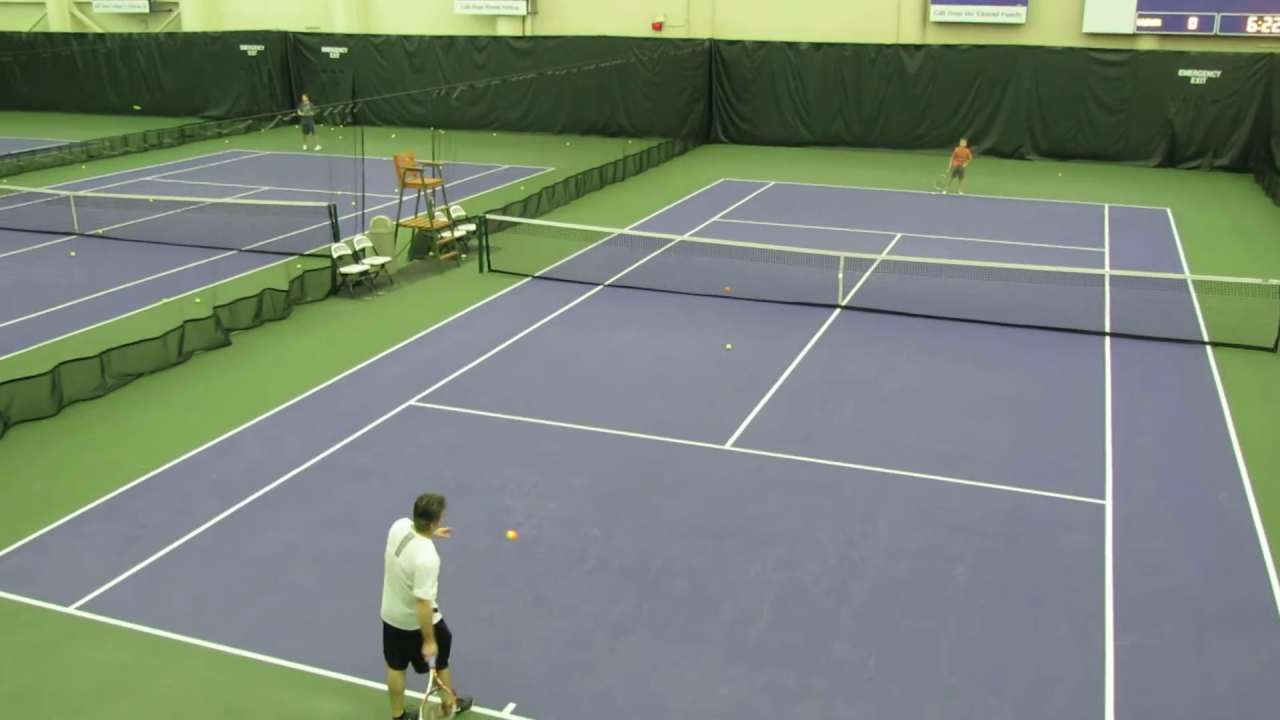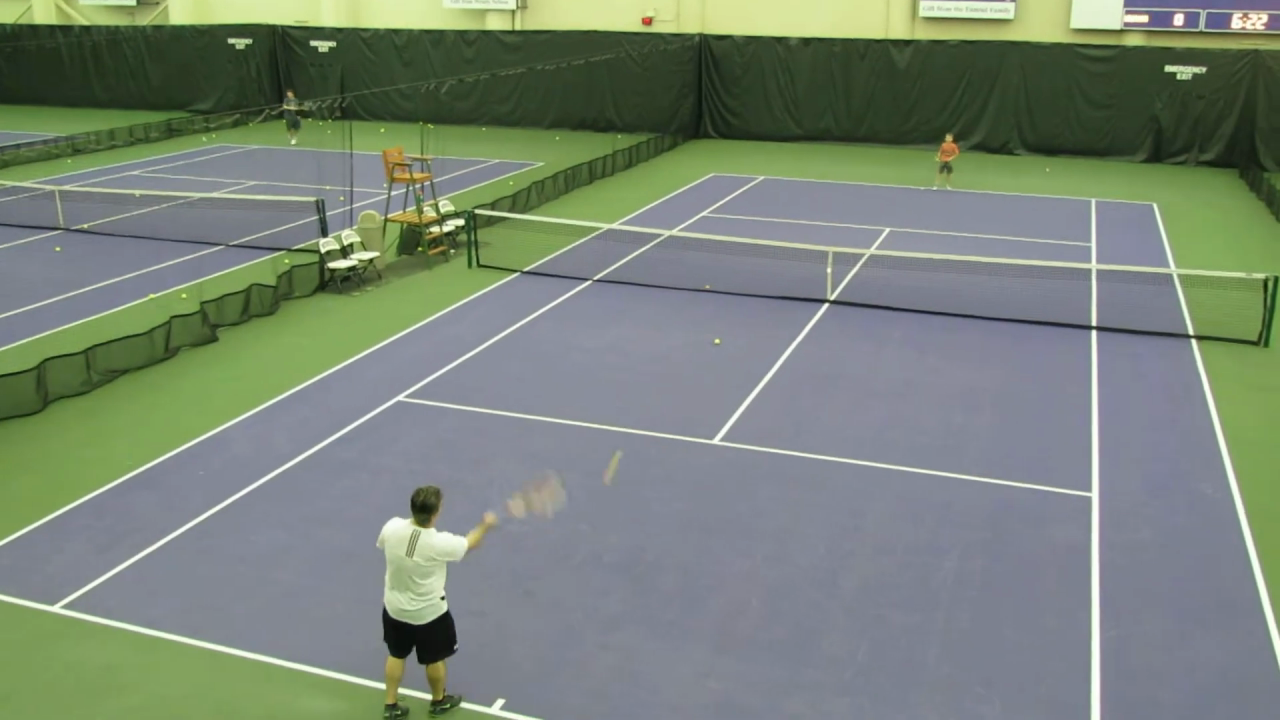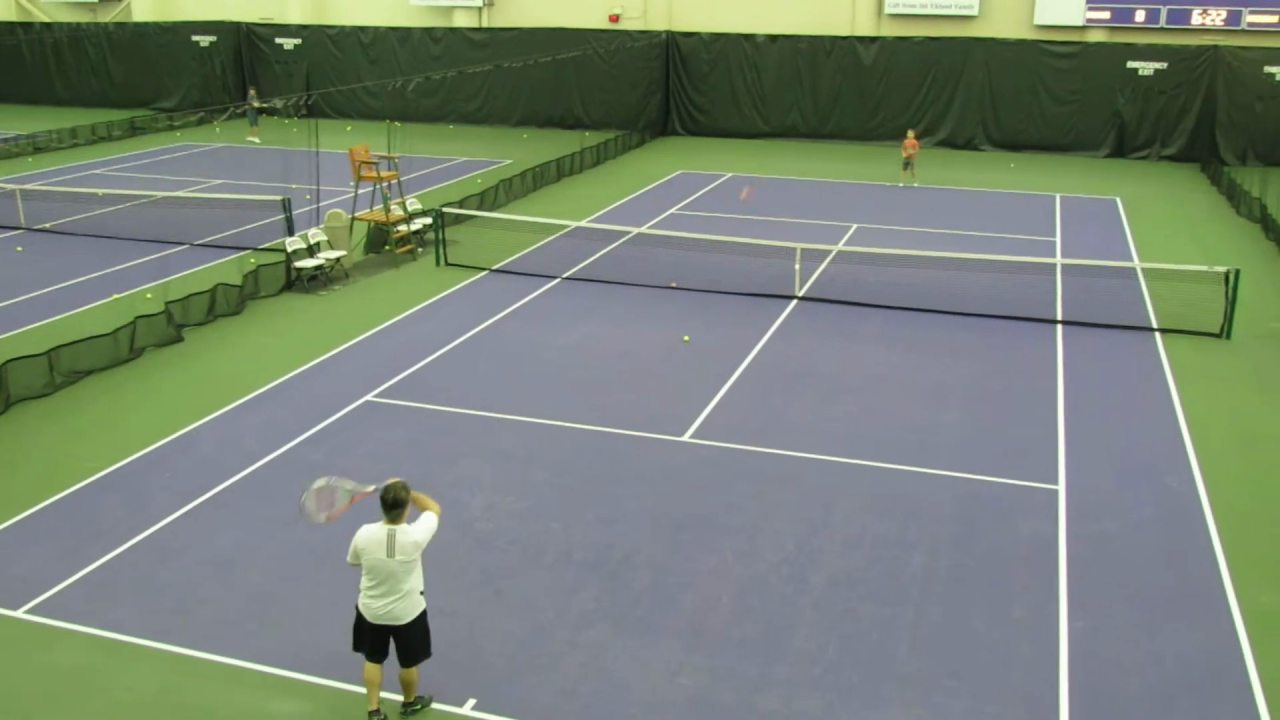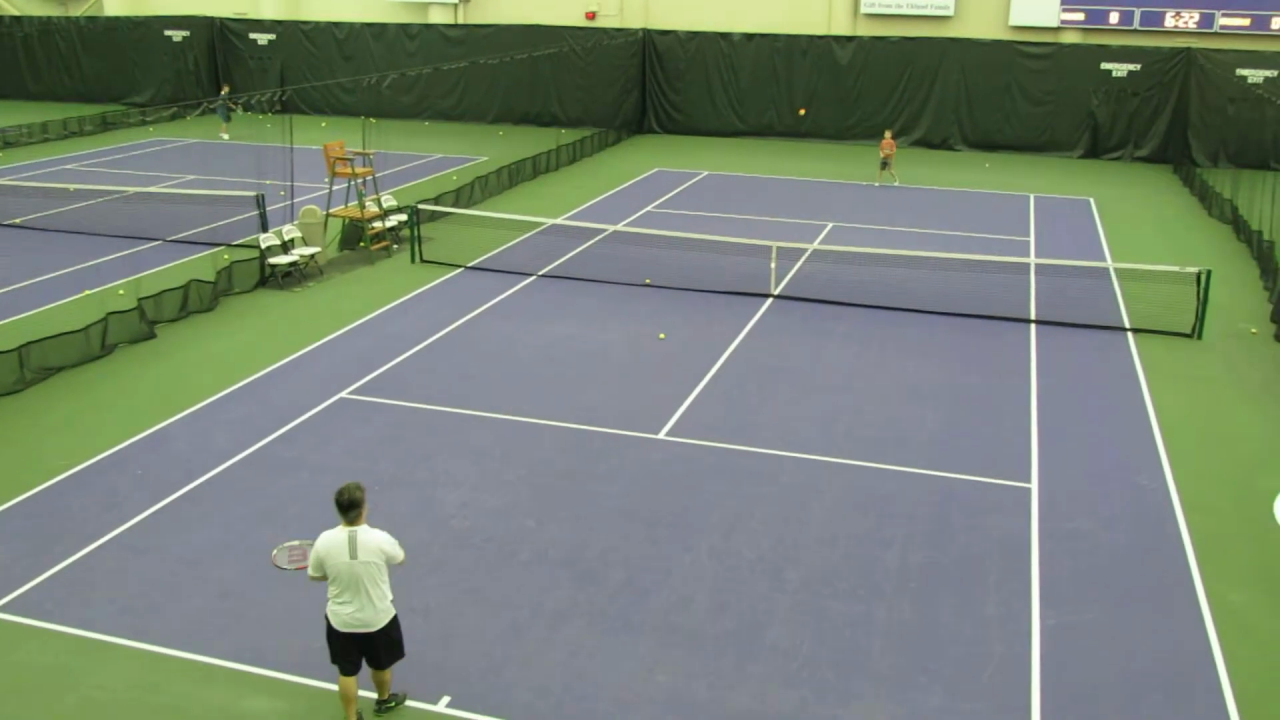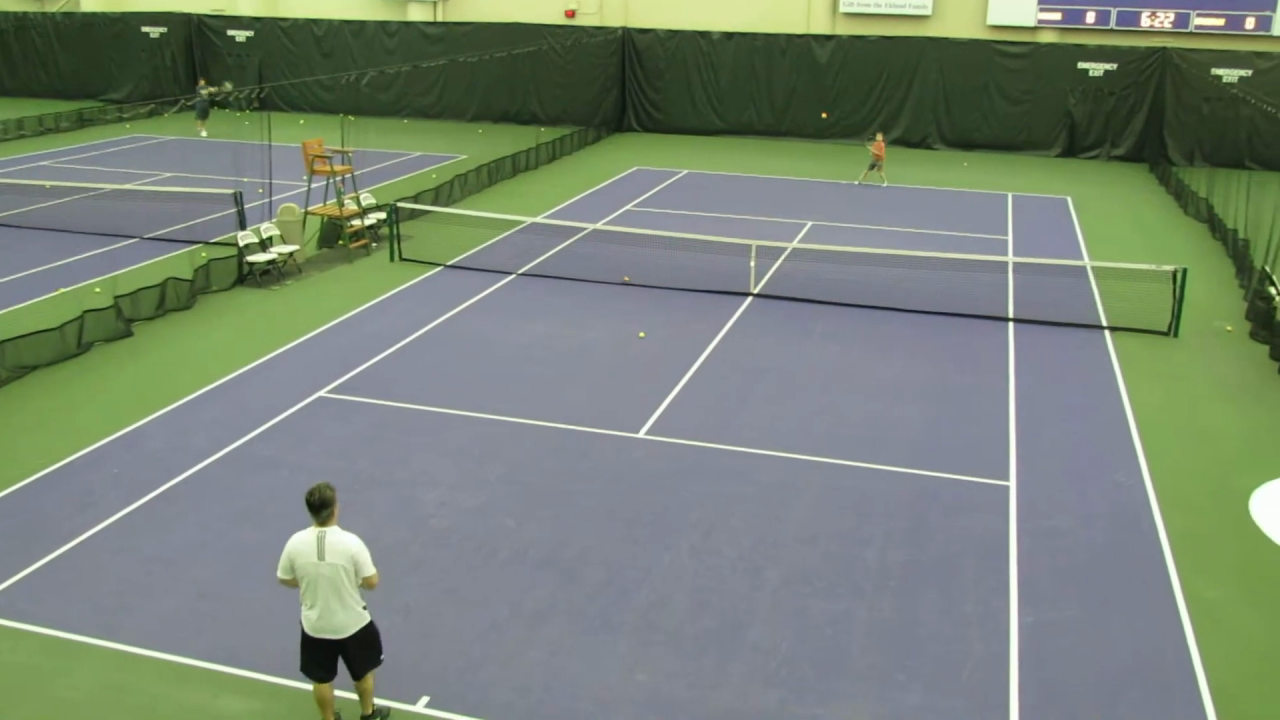
dt=0.3s
person 1, frame 1
left shoulder: (400, 526)
right shoulder: (426, 559)
right elbow: (423, 603)
left wrist: (433, 535)
right wrist: (429, 640)
left hip: (390, 615)
right hip: (419, 621)
left knee: (396, 666)
right knee: (440, 664)
person 1, frame 2
left shoulder: (392, 527)
right shoulder: (441, 543)
right elbow: (469, 543)
right wrist: (485, 526)
left hip: (394, 608)
right hip: (429, 613)
left knee: (396, 654)
right knee: (435, 659)
right ankle: (439, 701)
person 1, frame 3
left shoulder: (364, 534)
right shoulder: (416, 536)
left elbow: (354, 561)
right elbow: (434, 508)
right wrist: (407, 494)
left hip: (371, 611)
right hip: (408, 613)
left knee: (373, 660)
right knee: (409, 662)
person 1, frame 4
left shoulder: (324, 541)
right shoulder: (380, 540)
left elbow: (315, 576)
right elbow: (399, 559)
left hip: (341, 620)
right hip: (378, 618)
left knee: (347, 672)
right knee: (381, 665)
right ankle: (384, 700)
person 1, frame 5
left shoulder: (295, 542)
right shoulder: (351, 542)
left elbow: (285, 579)
right elbow: (372, 581)
left hip: (314, 626)
right hip: (352, 624)
left knee: (321, 679)
right knee: (363, 672)
